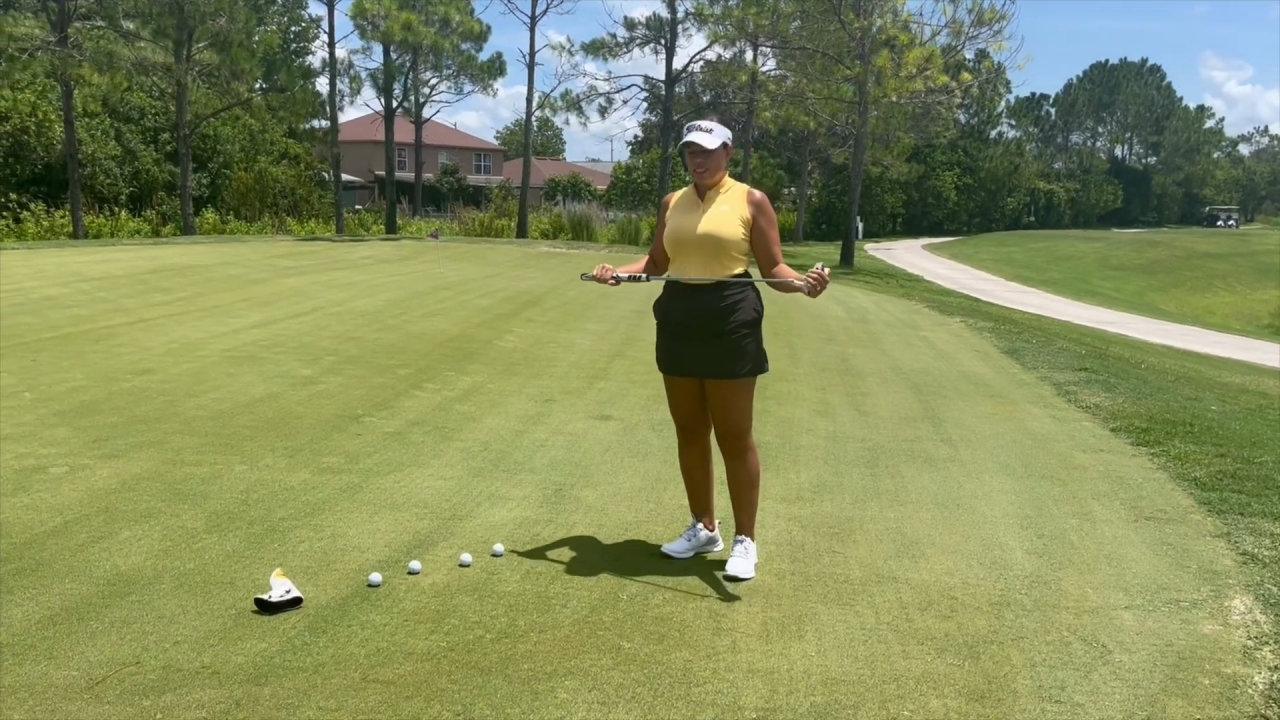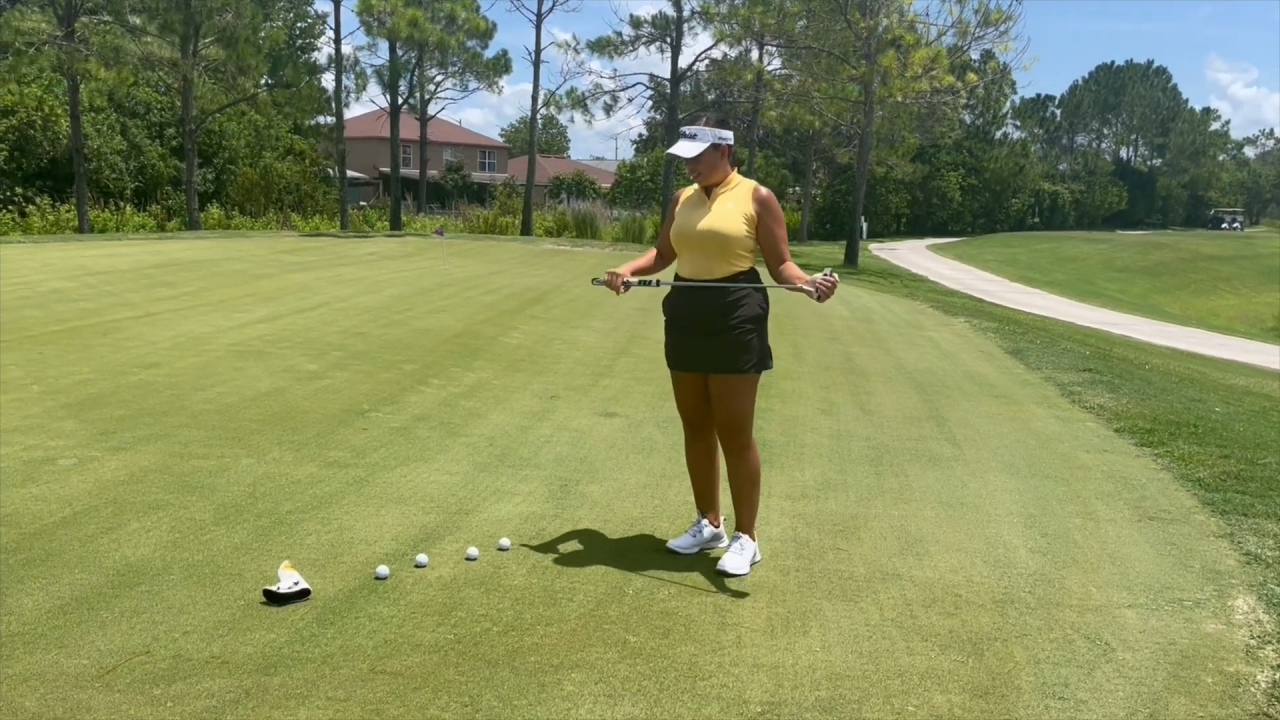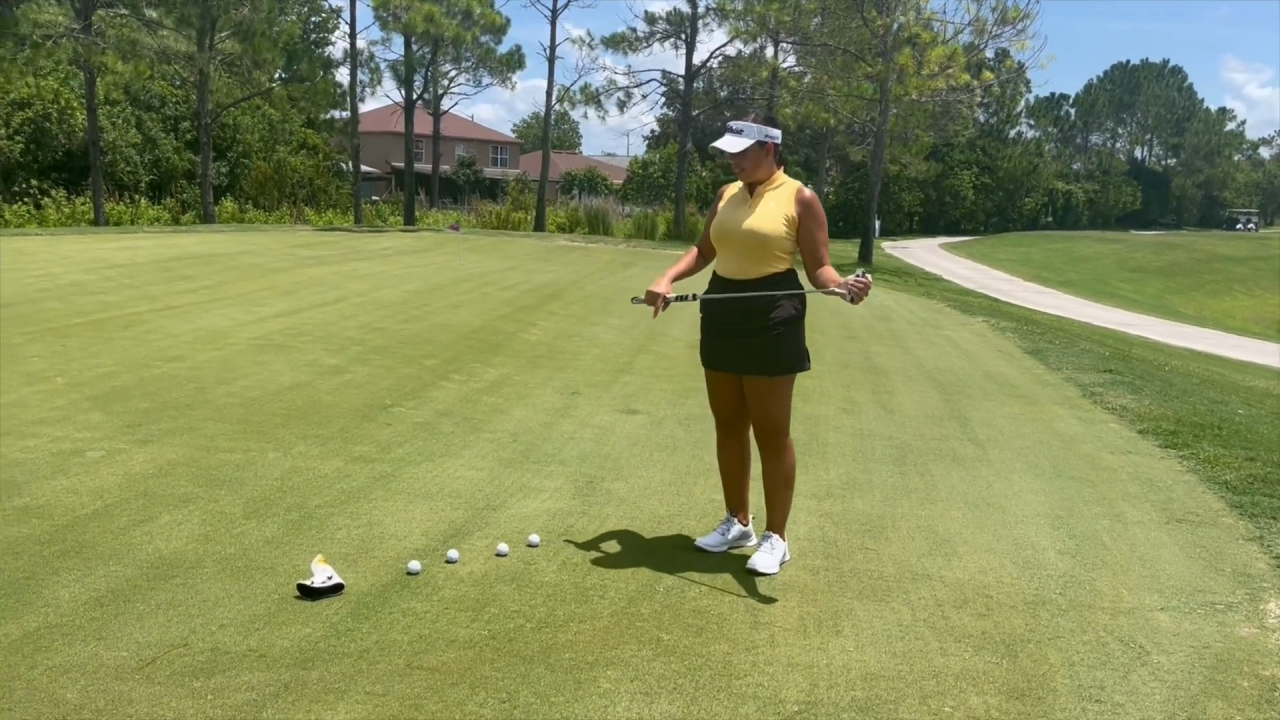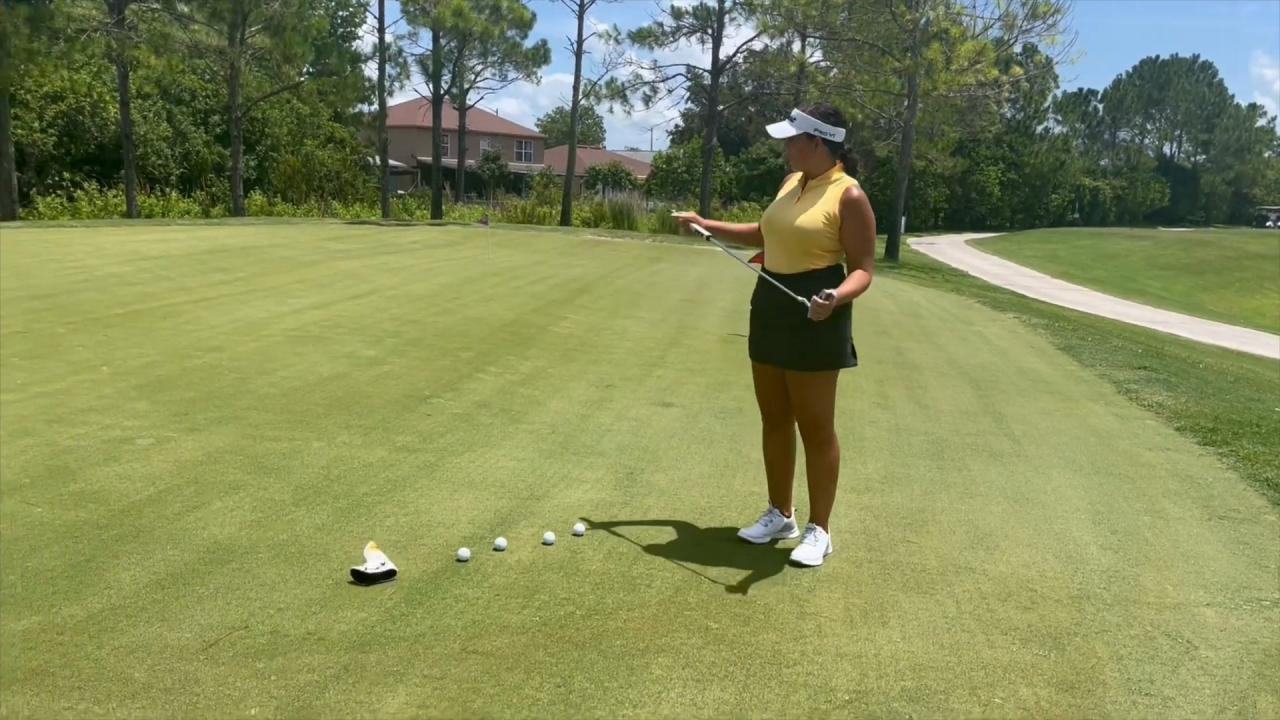
dt=0.5s
person 1, frame 1
left shoulder: (751, 199)
right shoulder: (672, 202)
left elbow: (773, 267)
right elbow: (656, 262)
left wrist: (802, 282)
right wrist: (618, 272)
left hip: (730, 320)
right hip: (678, 319)
left knee: (734, 436)
right knee: (689, 431)
left ankle: (745, 540)
right ankle: (703, 527)
person 1, frame 2
left shoulder: (757, 197)
right shoulder: (683, 198)
left elbow: (780, 264)
right elbow: (663, 253)
left wrist: (808, 282)
right wrist: (628, 270)
left hip: (735, 318)
right hip: (685, 316)
left knee: (735, 433)
right knee: (696, 427)
left ankle: (746, 537)
right ankle: (708, 523)
person 1, frame 3
left shoulder: (800, 198)
right shoulder: (727, 194)
left elbow: (818, 267)
right elbow: (704, 250)
left wrist: (843, 285)
right wrist: (667, 278)
left hip: (772, 318)
right hip: (721, 314)
left knee: (772, 433)
right knee: (728, 427)
left ankle: (775, 537)
right ankle: (737, 523)
person 1, frame 4
left shoulder: (849, 196)
right shoulder: (792, 183)
left elbow: (863, 269)
right elbow: (766, 234)
left wrist: (836, 298)
right wrist: (705, 224)
left hip: (813, 318)
right hip: (770, 306)
left knee: (816, 426)
right knee: (774, 419)
left ankle: (819, 530)
right ankle: (780, 514)
